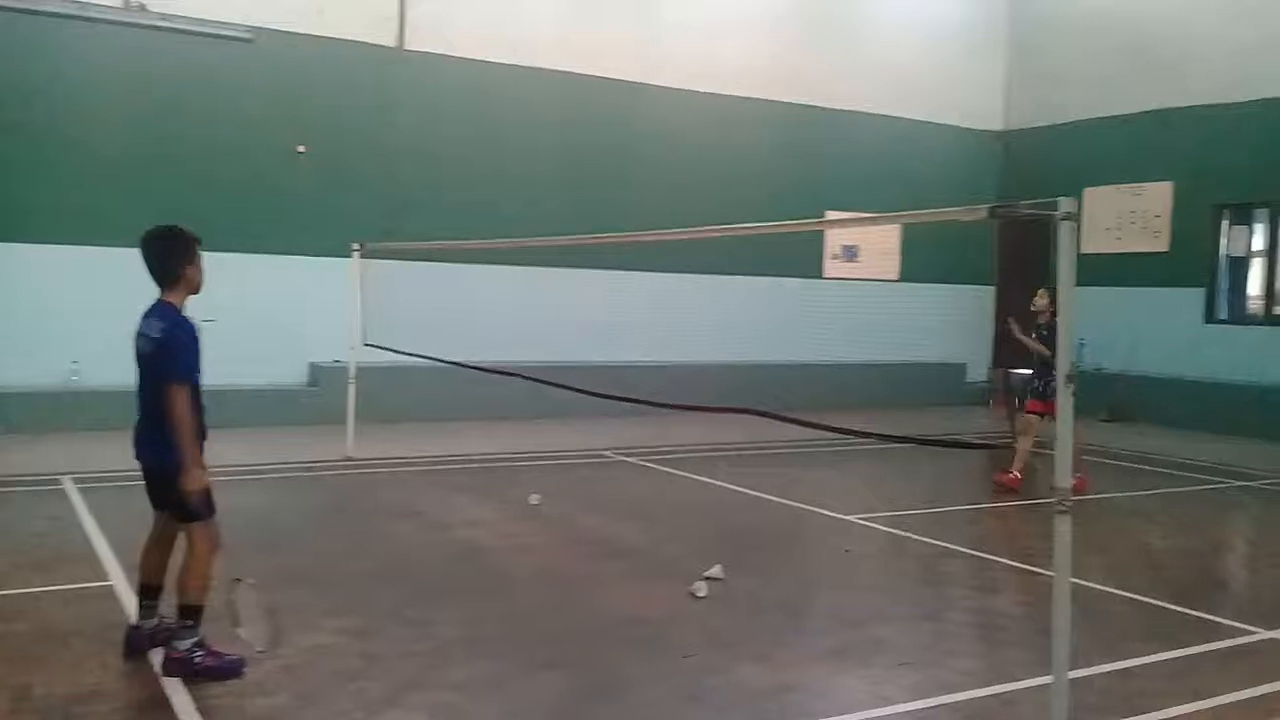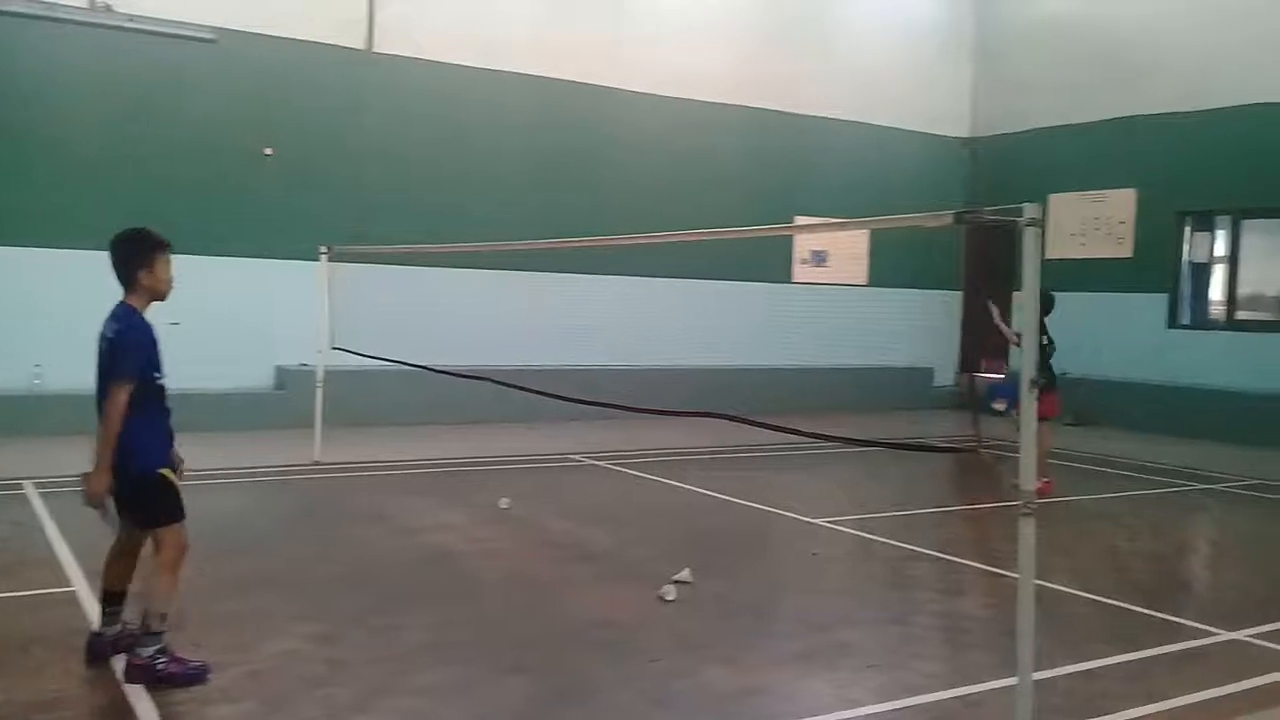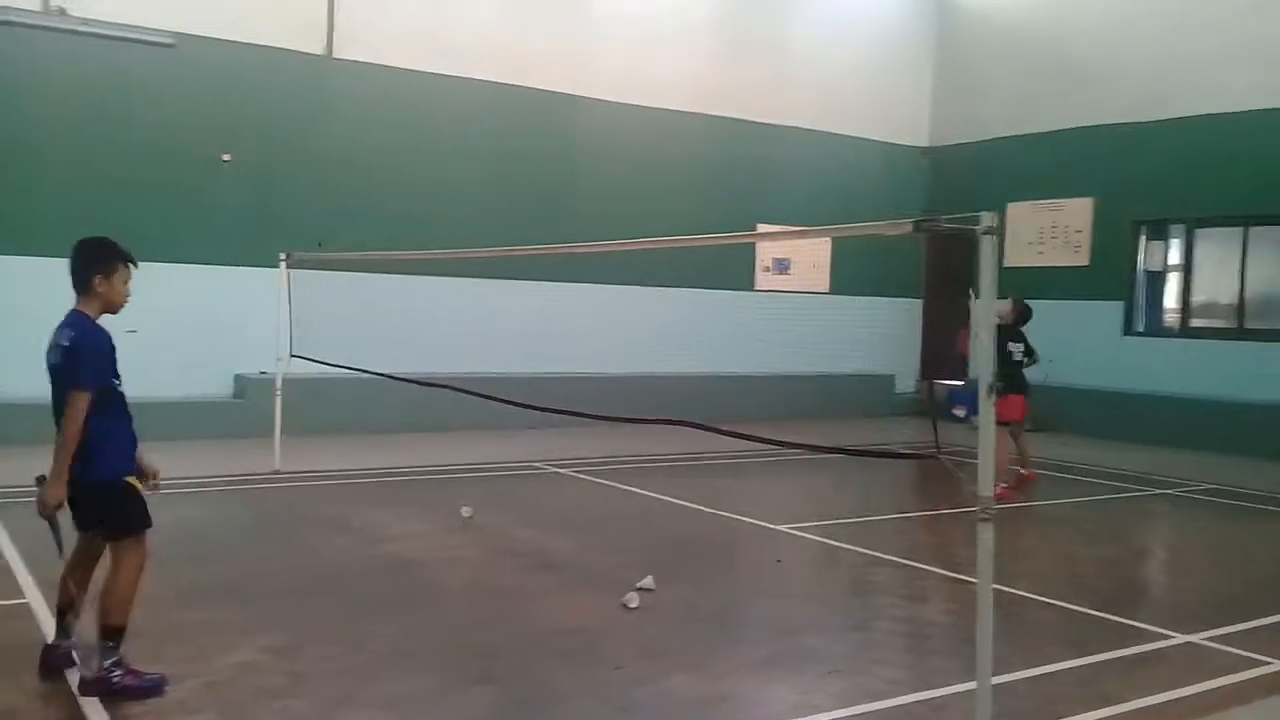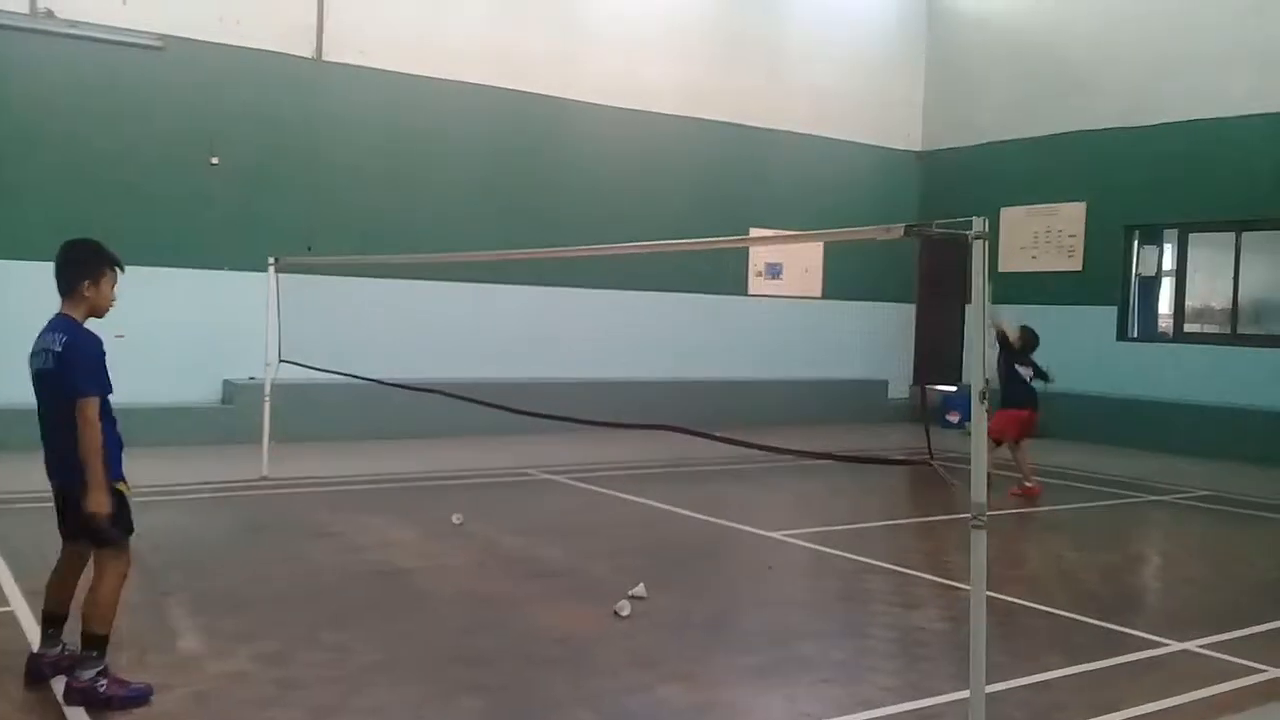
dt=0.2s
person 1, frame 1
left shoulder: (152, 320)
right shoulder: (179, 329)
right elbow: (179, 400)
right wrist: (192, 465)
left hip: (154, 449)
right hip: (174, 454)
left knee: (165, 529)
right knee: (203, 538)
left ankle: (146, 624)
right ankle: (185, 647)
person 1, frame 2
left shoulder: (120, 322)
right shoulder: (135, 330)
right elbow: (116, 402)
left wrist: (168, 449)
right wrist: (101, 468)
left hip: (137, 455)
right hip: (141, 460)
left knee: (132, 535)
right knee: (171, 545)
left ankle: (108, 630)
right ankle: (148, 654)
person 1, frame 3
left shoulder: (68, 332)
right shoulder: (92, 337)
right elbow: (76, 411)
left wrist: (135, 459)
right wrist: (57, 478)
left hip: (92, 467)
right hip: (106, 470)
left knee: (90, 548)
right knee: (131, 556)
left ankle: (61, 645)
right ankle: (105, 667)
person 1, frame 4
left shoulder: (48, 338)
right shoulder: (83, 343)
right elbow: (88, 419)
right wrist: (98, 486)
left hip: (68, 473)
right hip: (92, 477)
left knee: (74, 555)
right knee: (113, 564)
left ankle: (48, 653)
right ankle: (87, 676)
person 2, frame 1
left shoulder: (1053, 328)
right shoulder: (1036, 328)
left elbow: (1047, 354)
left wrist: (1021, 337)
left hip: (1057, 386)
right hip: (1040, 386)
right knee: (1026, 426)
left ankle: (1077, 476)
right ankle: (1015, 474)
person 2, frame 2
left shoulder: (1036, 325)
right shoulder: (1036, 326)
left elbow: (1018, 341)
right elbow: (1050, 349)
left wrist: (999, 322)
left hip: (1041, 384)
right hip: (1035, 383)
left knee: (1041, 430)
right knee: (1033, 428)
left ankle: (1044, 480)
right ankle: (1039, 474)
person 2, frame 3
left shoulder: (1004, 331)
right shoulder: (1018, 335)
right elbow: (1034, 358)
left hip: (1008, 390)
right hip: (1017, 388)
left knee: (1001, 435)
right knee: (1016, 432)
left ankle: (1003, 486)
right ankle: (1026, 471)
person 2, frame 4
left shoulder: (1008, 350)
right shoulder: (1029, 363)
left elbow: (999, 328)
right elbow: (1048, 379)
left hip: (1012, 409)
right hip: (1030, 409)
right knee: (1016, 444)
right ankle: (1029, 485)
